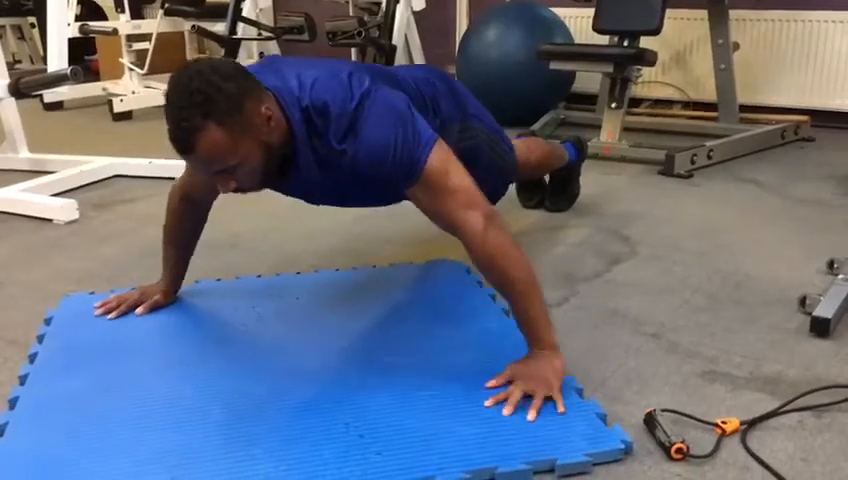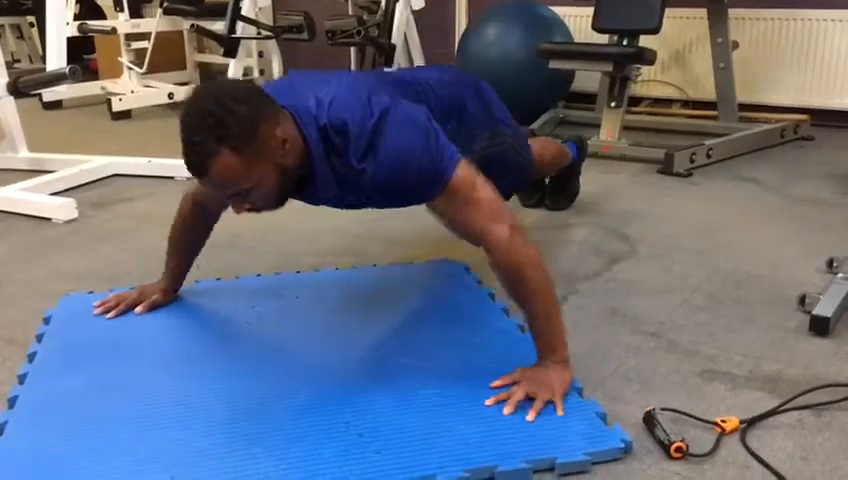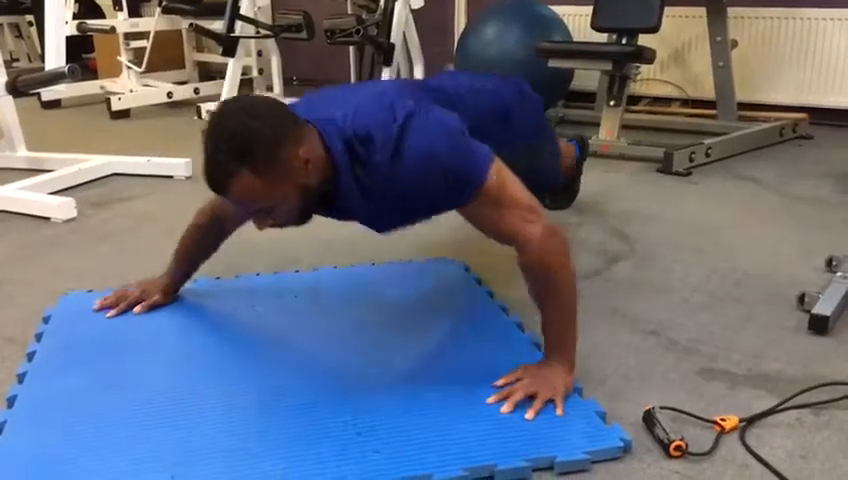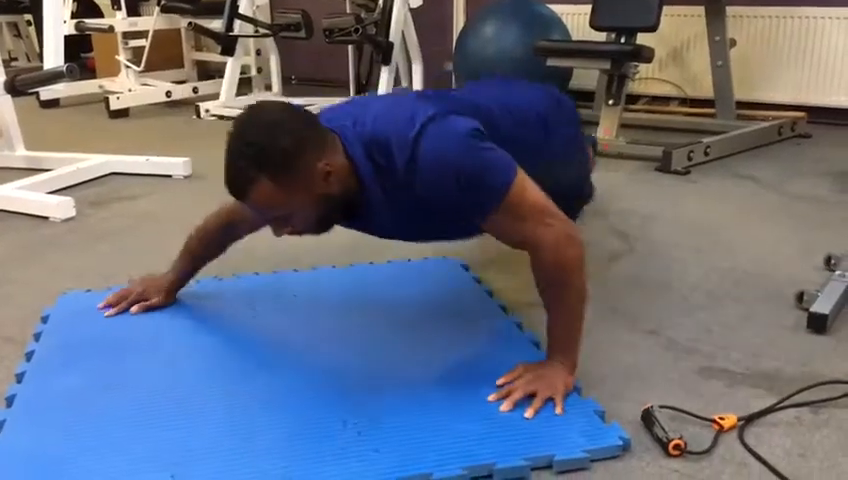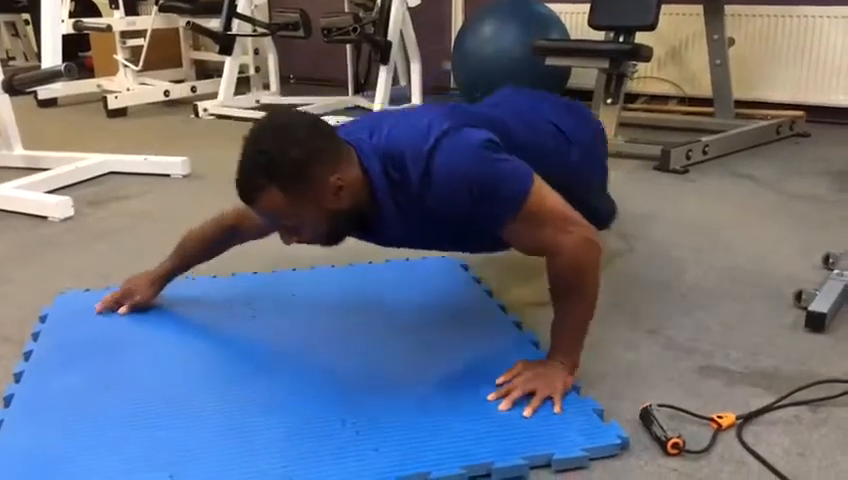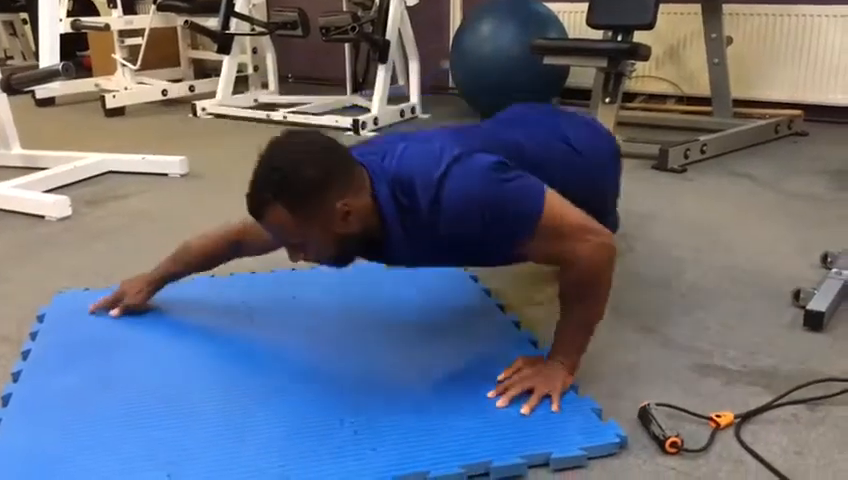
dt=0.1s
person 1, frame 1
left shoulder: (359, 124)
right shoulder: (227, 119)
left elbow: (478, 224)
right elbow: (188, 193)
left wrist: (544, 350)
right wrist: (167, 284)
left hip: (442, 116)
left knee: (506, 166)
right knee: (496, 166)
left ankle: (565, 155)
right ankle: (555, 158)
person 1, frame 2
left shoulder: (378, 137)
right shoulder: (237, 138)
left elbow: (501, 233)
right elbow: (200, 204)
left wrist: (554, 362)
right wrist: (168, 283)
left hip: (463, 114)
left knee: (517, 167)
right knee: (507, 169)
left ankle: (567, 155)
right ankle: (558, 155)
person 1, frame 3
left shoulder: (411, 150)
right shoulder: (277, 157)
left elbow: (537, 233)
right elbow: (217, 214)
left wrist: (559, 363)
right wrist: (169, 282)
left hip: (502, 116)
right hip: (447, 105)
left knee: (549, 174)
left ankle: (571, 154)
person 1, frame 4
left shoulder: (430, 154)
right shoulder: (293, 162)
left elbow: (557, 238)
right elbow: (230, 219)
left wrist: (560, 363)
right wrist: (171, 280)
left hip: (541, 125)
right hip: (478, 110)
left knee: (568, 189)
left ankle: (582, 157)
person 1, frame 5
left shoulder: (442, 171)
right shoulder: (320, 173)
left elbow: (577, 241)
right elbow: (233, 222)
left wrist: (560, 363)
right wrist: (158, 276)
left hip: (560, 136)
right hip: (501, 122)
left knee: (594, 213)
left ankle: (591, 198)
person 1, frame 6
left shoulder: (455, 194)
right shoulder: (328, 187)
left elbow: (594, 247)
right elbow: (237, 237)
left wrist: (561, 363)
right wrist: (153, 280)
left hip: (579, 153)
right hip: (516, 136)
